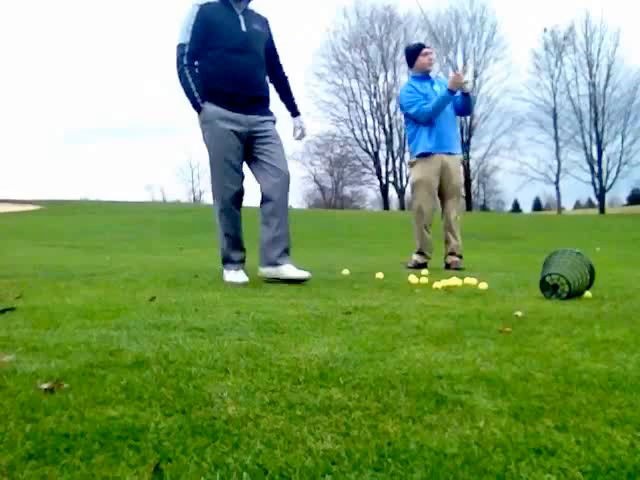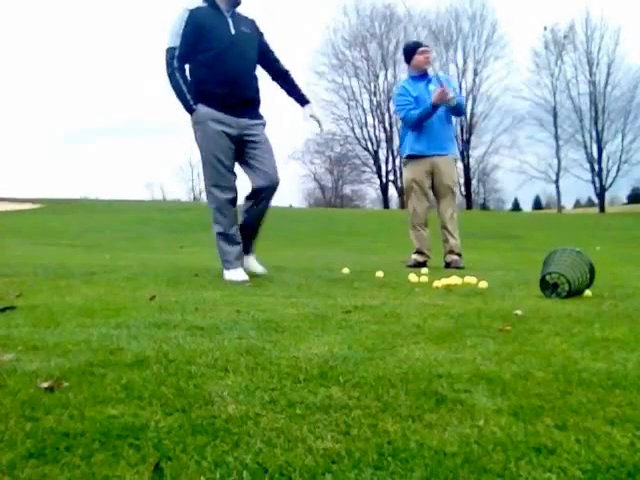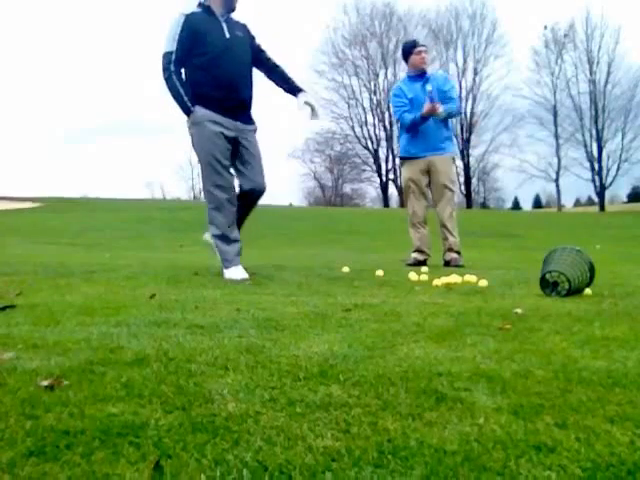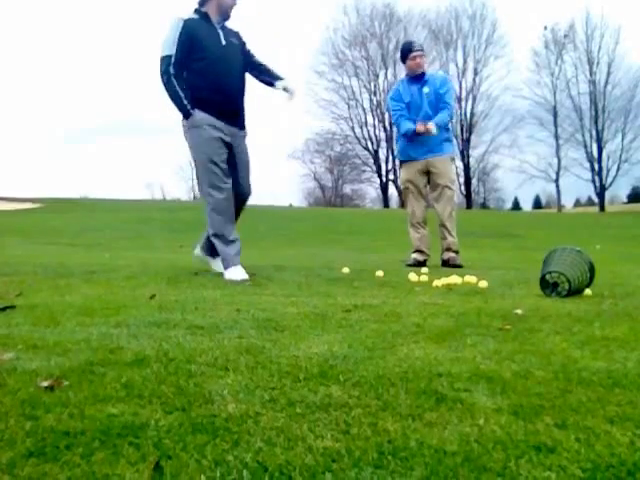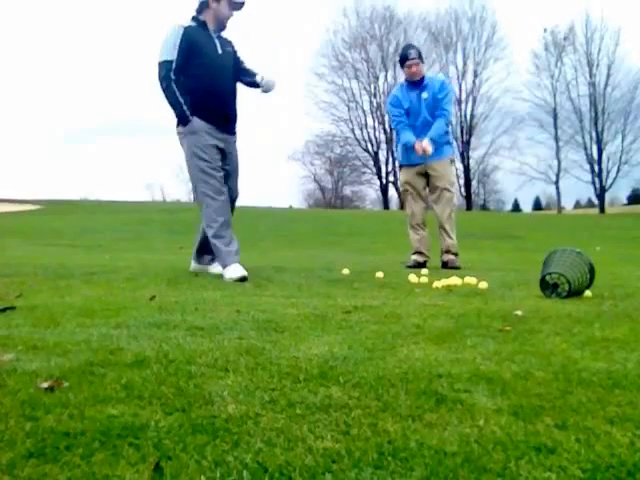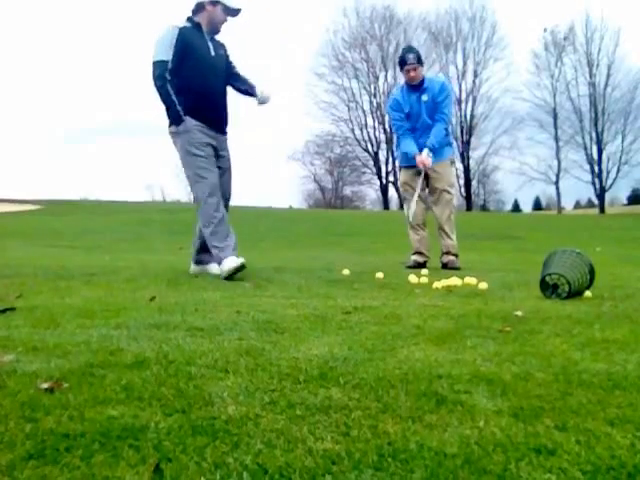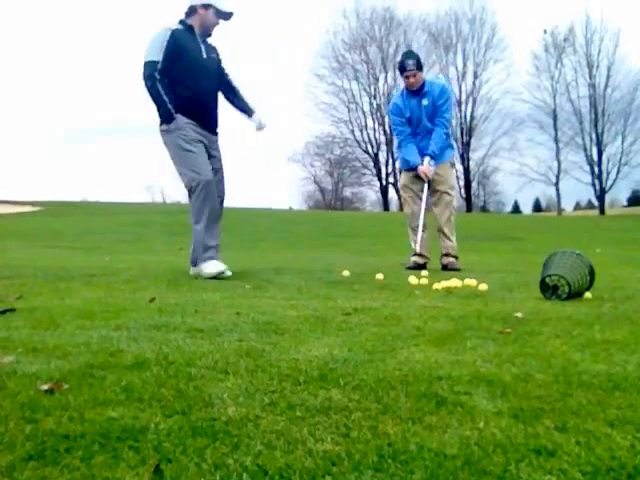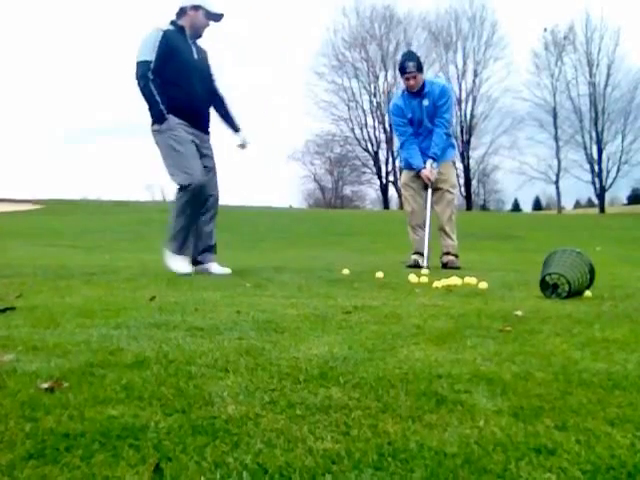
dt=0.1s
person 1, frame 1
left shoulder: (259, 23)
left elbow: (275, 69)
right elbow: (184, 61)
left wrist: (295, 112)
right wrist: (201, 104)
left hip: (260, 117)
right hip: (220, 117)
left knee: (278, 180)
right knee: (229, 191)
left ankle: (275, 261)
right ankle: (232, 263)
person 1, frame 2
left shoulder: (248, 26)
left elbow: (273, 65)
right elbow: (174, 64)
left wrist: (304, 102)
right wrist: (192, 106)
left hip: (250, 119)
right hip: (213, 118)
left knee: (267, 181)
right knee: (222, 191)
left ankle: (244, 247)
right ankle: (231, 261)
person 1, frame 3
left shoulder: (241, 30)
left elbow: (265, 62)
right elbow: (171, 68)
left wrist: (298, 92)
right wrist: (190, 108)
left hip: (243, 121)
right hip: (210, 120)
left knee: (254, 186)
right knee: (220, 190)
left ankle: (221, 234)
right ankle: (231, 261)
person 1, frame 4
left shoulder: (233, 37)
right shoulder: (185, 27)
left elbow: (254, 66)
right elbow: (169, 71)
left wrist: (278, 82)
right wrist: (189, 112)
left hip: (235, 124)
right hip: (205, 122)
left knee: (240, 190)
right knee: (217, 192)
left ankle: (209, 246)
right ankle: (229, 261)
person 1, frame 5
left shoulder: (226, 46)
right shoulder: (183, 34)
left elbow: (242, 72)
right elbow: (167, 76)
left wrist: (261, 80)
right wrist: (186, 118)
left hip: (226, 131)
right hip: (198, 129)
left knee: (227, 195)
right knee: (213, 194)
left ankle: (204, 257)
right ankle: (230, 261)
person 1, frame 6
left shoulder: (219, 48)
right shoulder: (177, 35)
left elbow: (233, 77)
right elbow: (161, 76)
left wrist: (255, 91)
right wrist: (179, 117)
left hip: (217, 131)
right hip: (191, 128)
left knee: (220, 195)
right knee: (208, 190)
left ankle: (203, 259)
right ankle: (225, 256)
person 1, frame 7
left shoulder: (211, 51)
right shoulder: (169, 37)
left elbow: (226, 86)
right elbow: (152, 76)
left wrist: (251, 114)
right wrist: (170, 116)
left hip: (208, 131)
right hip: (181, 127)
left knee: (215, 191)
right knee: (203, 181)
left ankle: (204, 259)
right ankle: (206, 254)
person 1, frame 8
left shoulder: (200, 52)
right shoulder: (161, 37)
left elbow: (212, 93)
right elbow: (145, 76)
left wrist: (236, 128)
right wrist: (162, 117)
left hip: (200, 131)
right hip: (173, 127)
left knee: (209, 194)
right knee: (193, 182)
left ankle: (204, 259)
right ankle: (176, 249)
person 2, frame 1
left shoulder: (442, 82)
right shoulder: (408, 90)
left elbow: (464, 111)
right elbow: (423, 114)
left wrist: (464, 91)
right wrist: (446, 91)
left hip: (451, 153)
right hip: (424, 155)
left knee: (452, 206)
right knee: (422, 207)
left ankle: (453, 255)
right ankle: (421, 254)
person 2, frame 2
left shoulder: (441, 81)
right shoulder: (402, 90)
left elbow: (458, 111)
right elbow: (410, 117)
left wrist: (452, 99)
right wrist: (433, 102)
left hip: (445, 153)
right hip: (415, 155)
left knee: (448, 205)
right knee: (417, 207)
left ankle: (452, 253)
right ankle: (420, 253)
person 2, frame 3
left shoulder: (442, 80)
right shoulder: (399, 90)
left elbow: (454, 106)
right elbow: (403, 117)
left wrist: (441, 110)
right wrist: (422, 114)
left hip: (441, 152)
right hip: (412, 154)
left knee: (446, 204)
right knee: (415, 207)
left ankle: (452, 252)
right ankle: (420, 252)
person 2, frame 4
left shoulder: (441, 81)
right shoulder: (397, 92)
left elbow: (448, 111)
right elbow: (400, 122)
left wrist: (434, 124)
right wrist: (415, 128)
left hip: (440, 152)
right hip: (410, 156)
left knee: (445, 204)
right knee: (415, 208)
left ankle: (450, 251)
right ankle: (419, 252)
person 2, frame 5
left shoulder: (441, 85)
right shoulder: (396, 96)
left elbow: (443, 117)
right elbow: (400, 127)
left wrist: (430, 140)
right wrist: (414, 144)
left hip: (439, 155)
right hip: (410, 160)
left knee: (445, 206)
right knee: (413, 210)
left ankle: (449, 253)
right ankle: (419, 254)
person 2, frame 6
left shoulder: (441, 86)
right shoulder: (396, 99)
left elbow: (443, 121)
right elbow: (401, 132)
left wrist: (429, 149)
right wrist: (415, 154)
left hip: (439, 157)
right hip: (410, 161)
left knee: (445, 207)
right knee: (414, 211)
left ankle: (449, 254)
right ankle: (419, 254)
person 2, frame 7
left shoulder: (441, 90)
right shoulder: (397, 104)
left elbow: (442, 127)
right elbow: (404, 138)
left wrist: (430, 157)
right wrist: (417, 164)
left hip: (440, 159)
right hip: (411, 165)
left knee: (444, 209)
right knee: (414, 212)
left ankle: (449, 256)
right ankle: (419, 255)
person 2, frame 8
left shoulder: (442, 90)
right shoulder: (397, 104)
left elbow: (442, 127)
right elbow: (406, 139)
left wrist: (432, 159)
right wrist: (420, 166)
left hip: (441, 159)
right hip: (412, 164)
left knee: (446, 208)
right knee: (414, 211)
left ankle: (449, 254)
right ankle: (419, 254)
